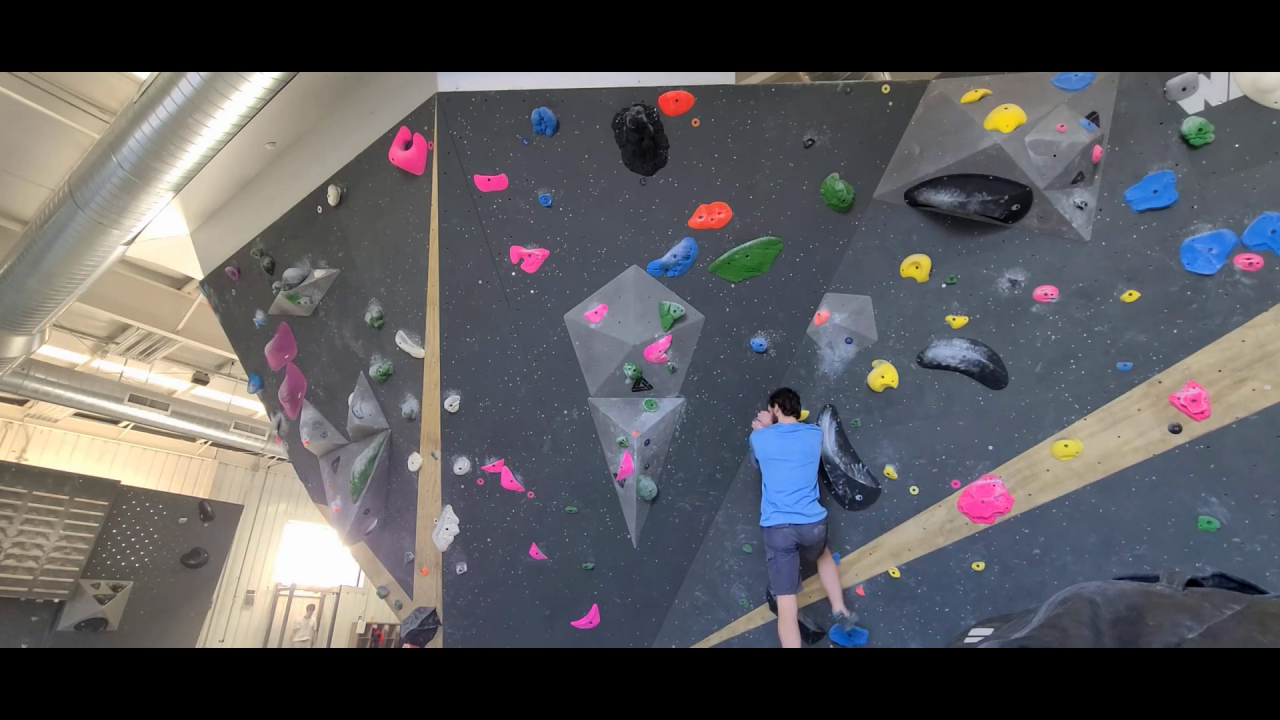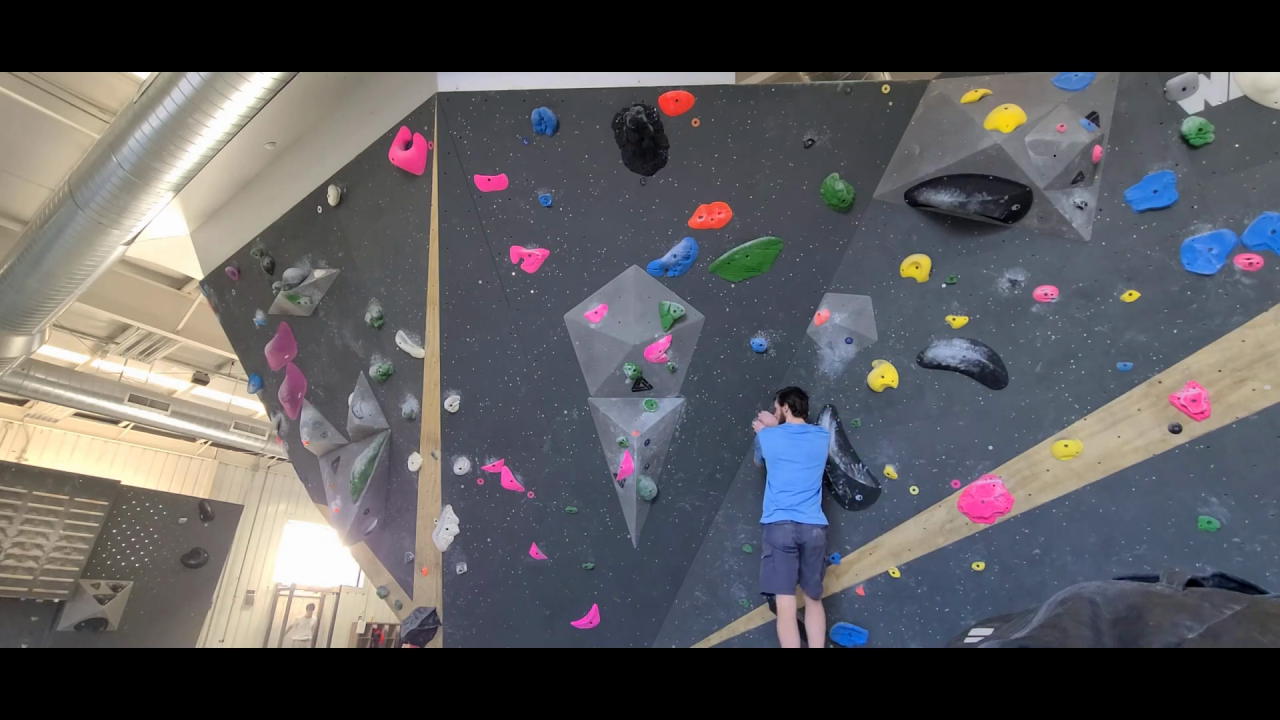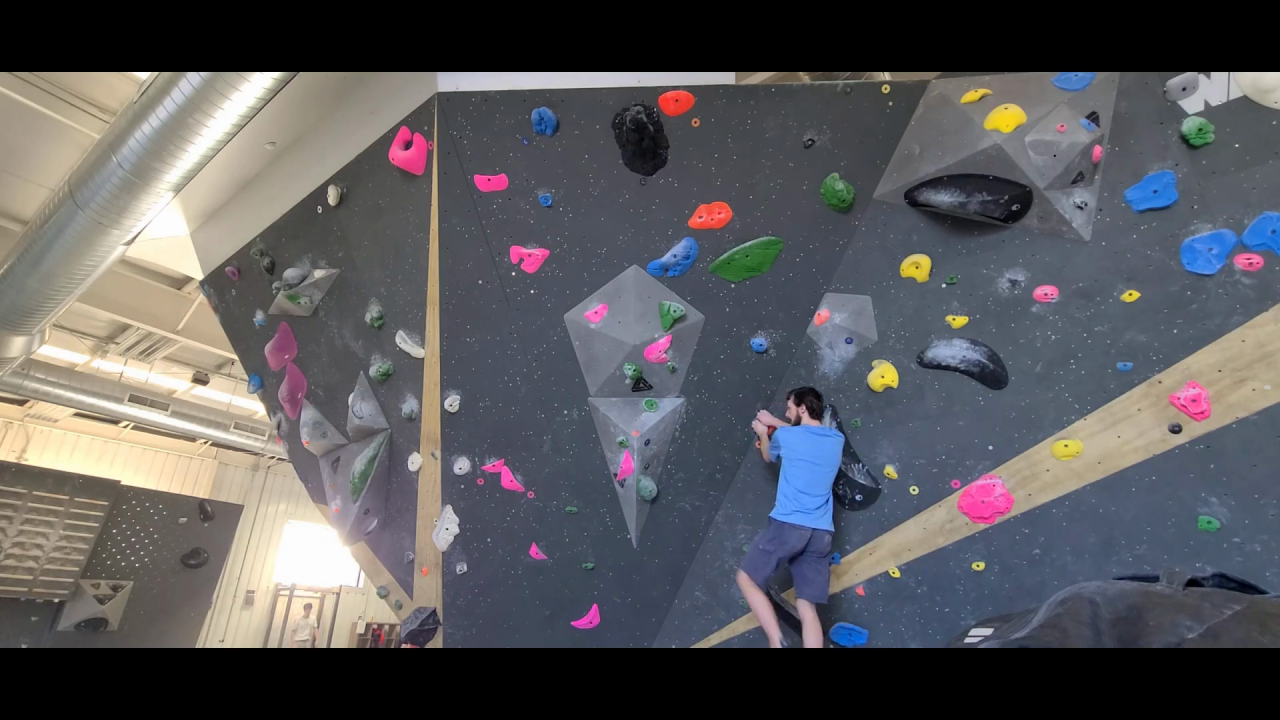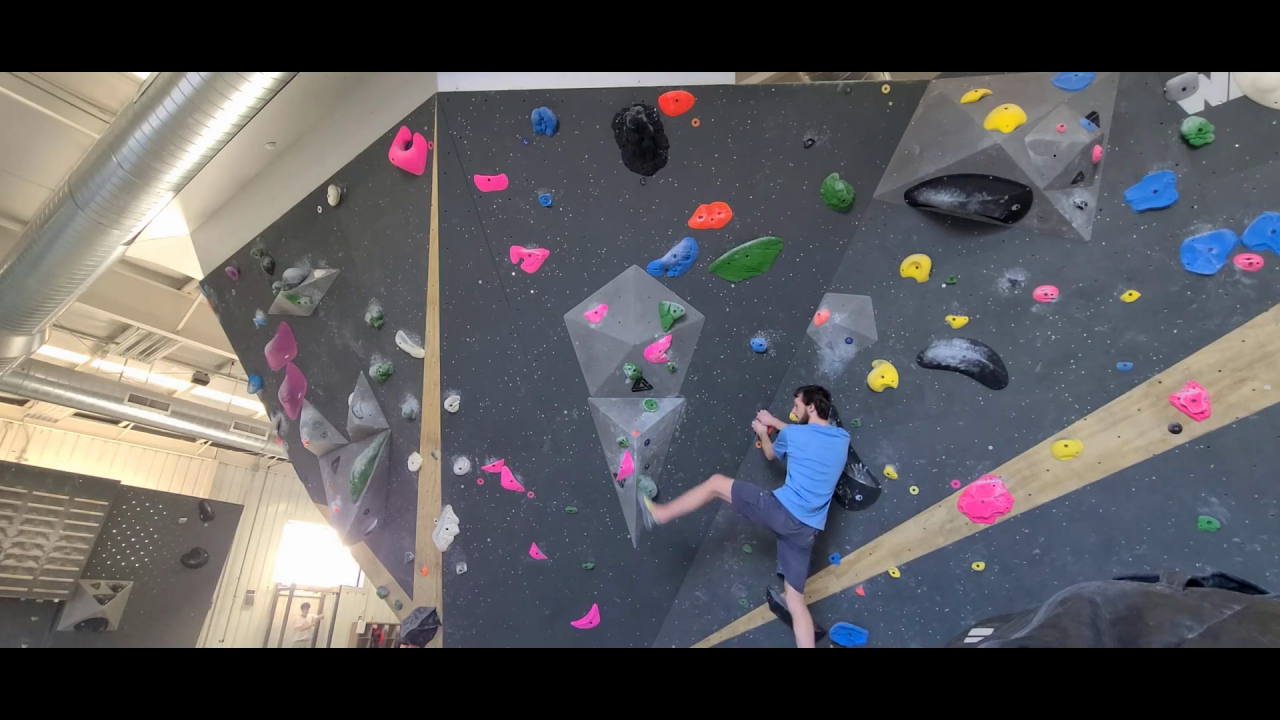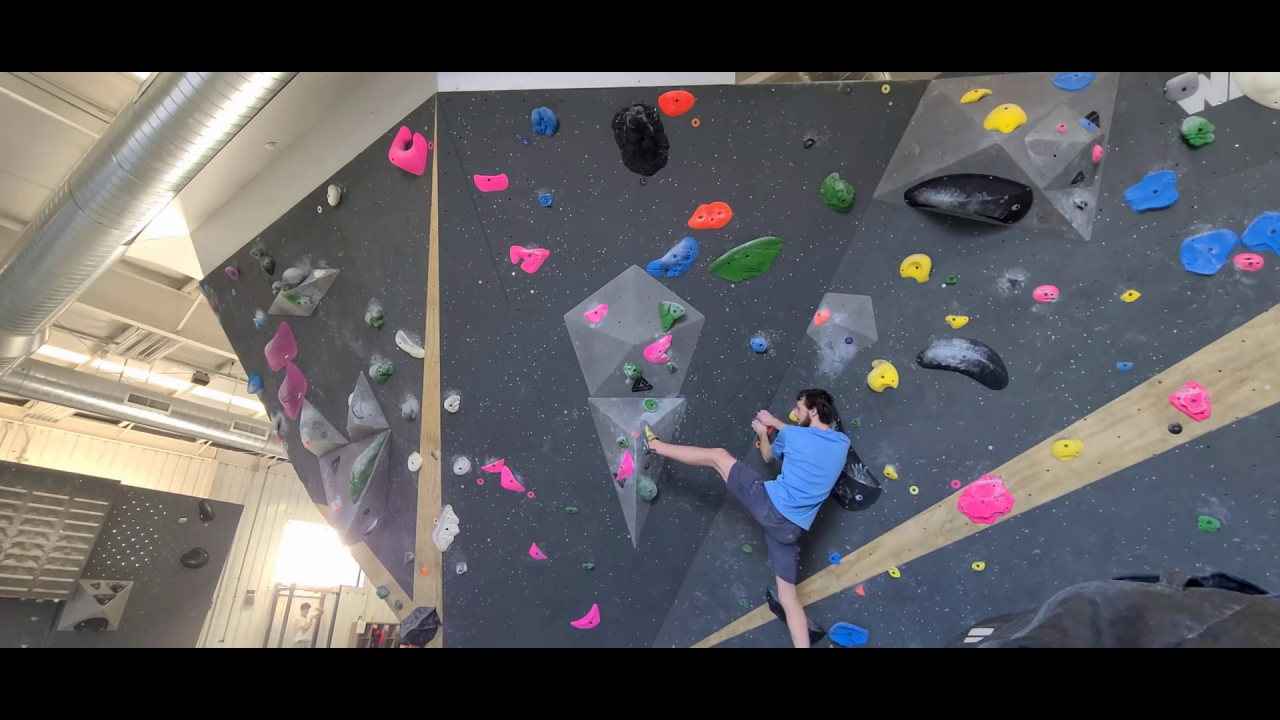
dt=0.3s
person 1, frame 1
left shoulder: (759, 437)
right shoulder: (815, 435)
left hip: (778, 527)
right hip: (813, 524)
left knee: (786, 605)
right knee: (821, 554)
right ankle: (840, 612)
person 1, frame 2
left shoulder: (767, 436)
right shoulder: (822, 437)
left hip: (779, 527)
right hip: (814, 527)
left knee: (785, 606)
right knee: (813, 600)
person 1, frame 3
left shoulder: (787, 434)
right shoulder: (836, 439)
left elbow: (768, 456)
left wrist: (762, 434)
right wrist: (777, 424)
left hip: (787, 526)
right hip: (820, 533)
left knee: (746, 579)
right knee: (808, 610)
left ankle: (776, 644)
person 1, frame 4
left shoulder: (794, 434)
right shoulder: (843, 438)
left elbow: (771, 454)
left wrist: (763, 433)
right wrist: (776, 423)
left hip: (781, 511)
right hip: (806, 530)
left knee: (716, 482)
right knee: (795, 600)
left ankle: (660, 514)
person 1, frame 5
left shoulder: (791, 435)
right shoulder: (843, 443)
left elbow: (768, 456)
left wrist: (762, 433)
right wrist: (774, 423)
left hip: (769, 505)
right hip: (790, 527)
left knee: (717, 455)
right knee: (788, 597)
left ankle: (657, 446)
